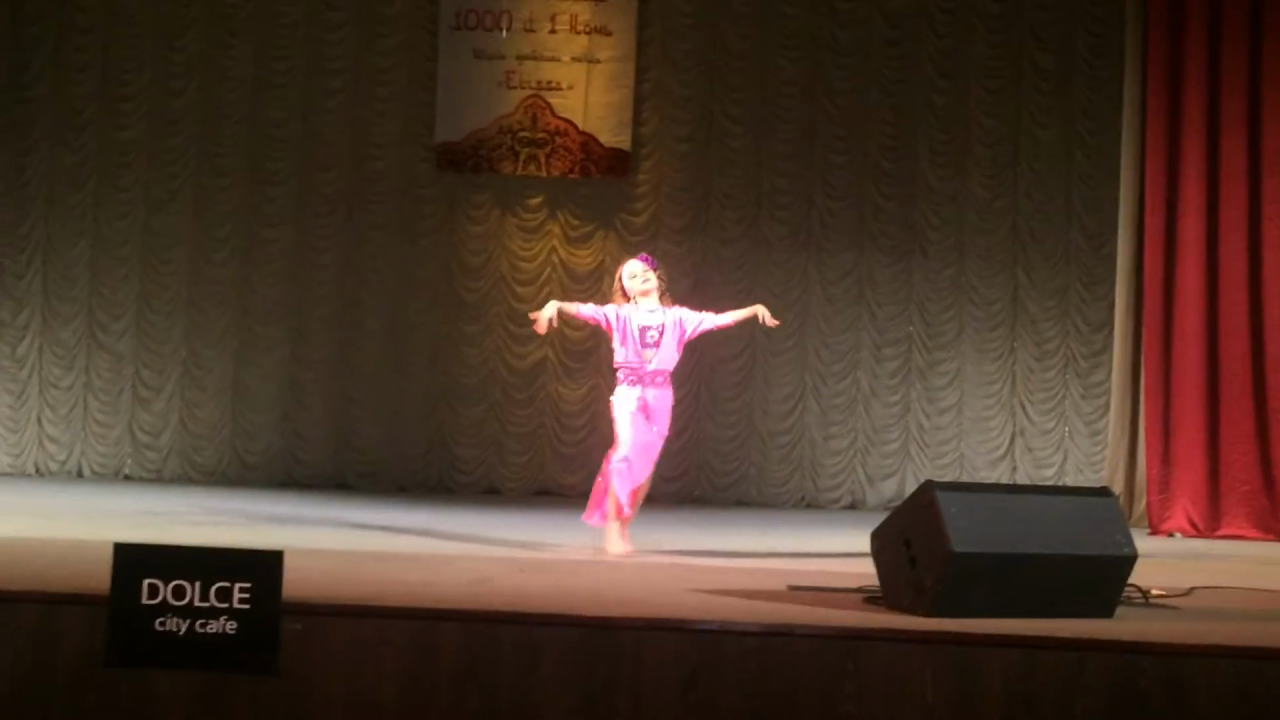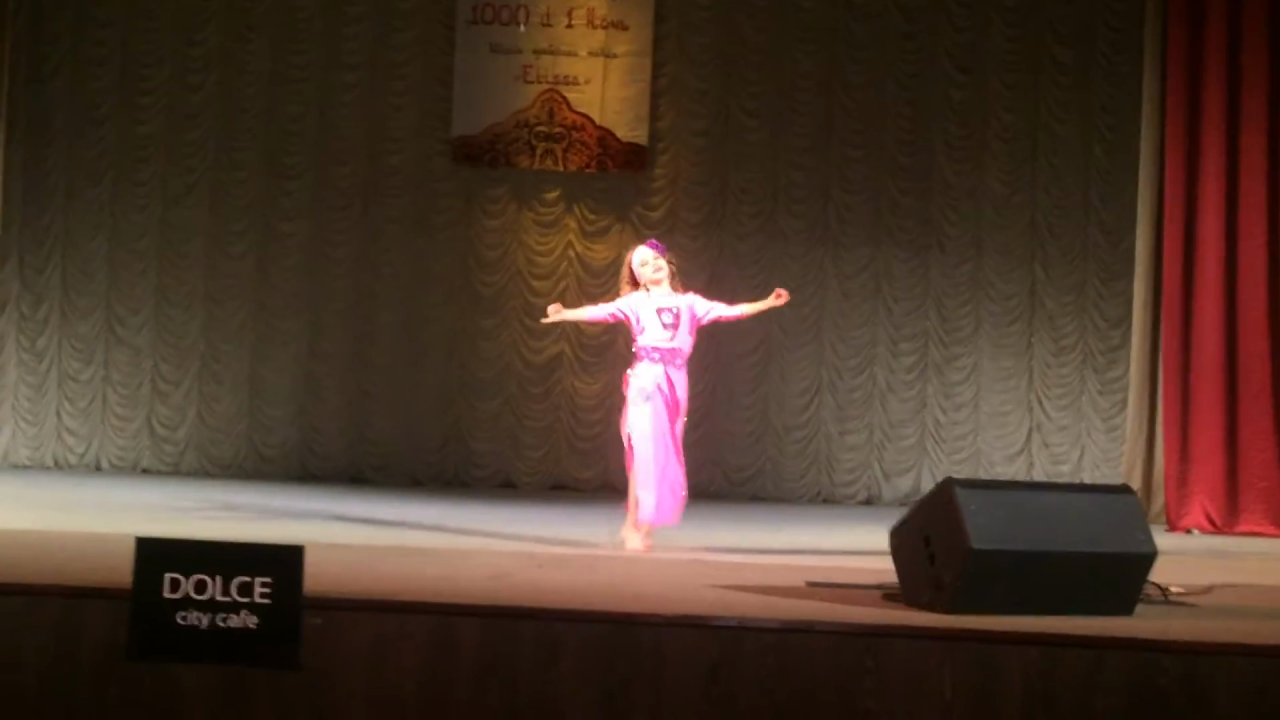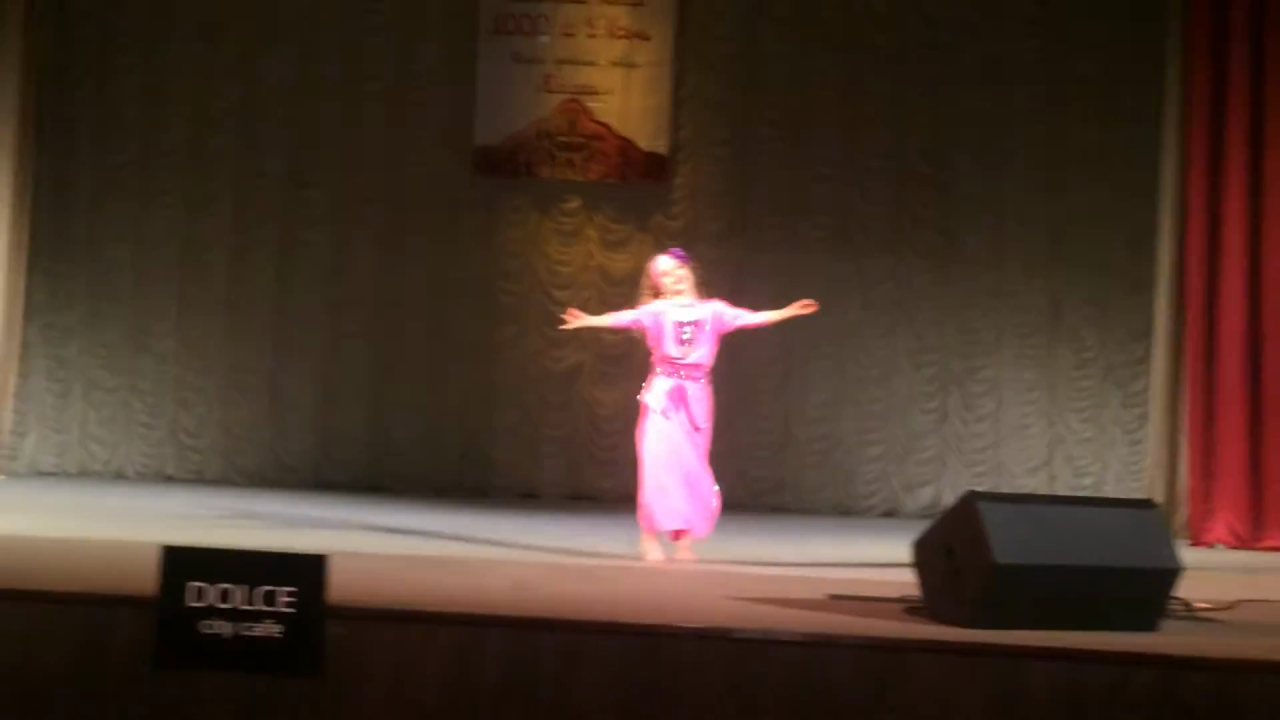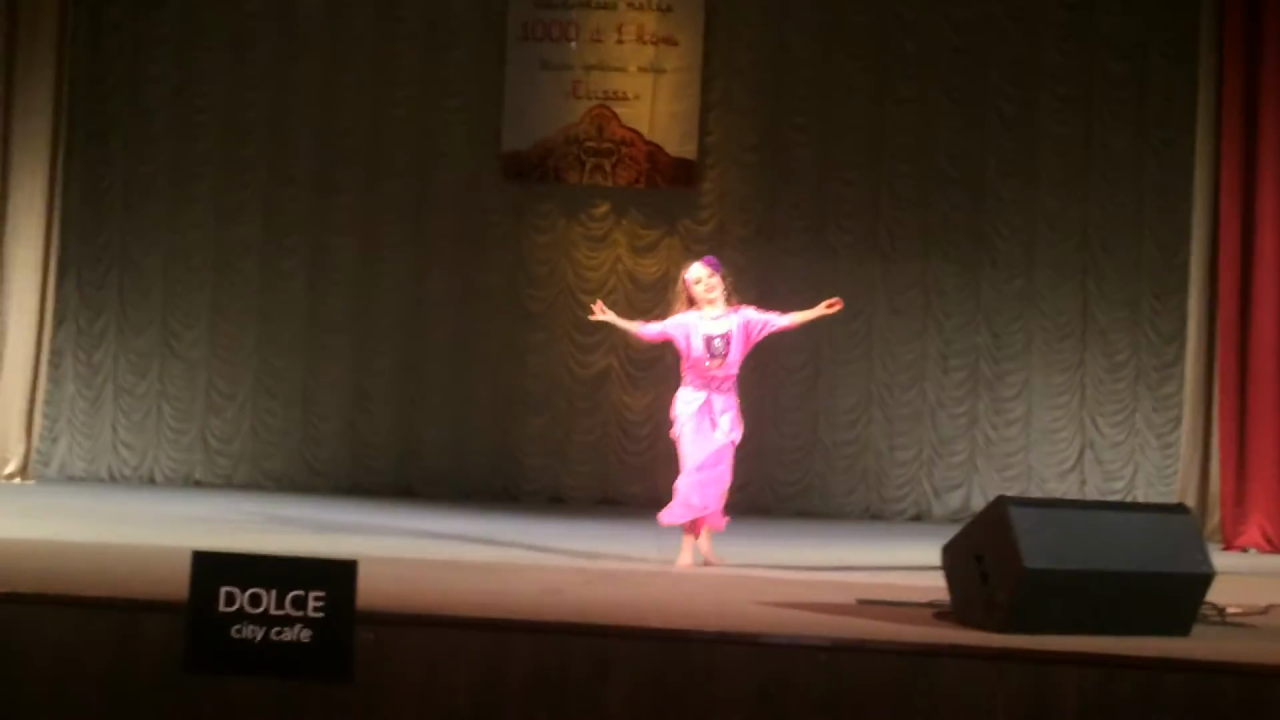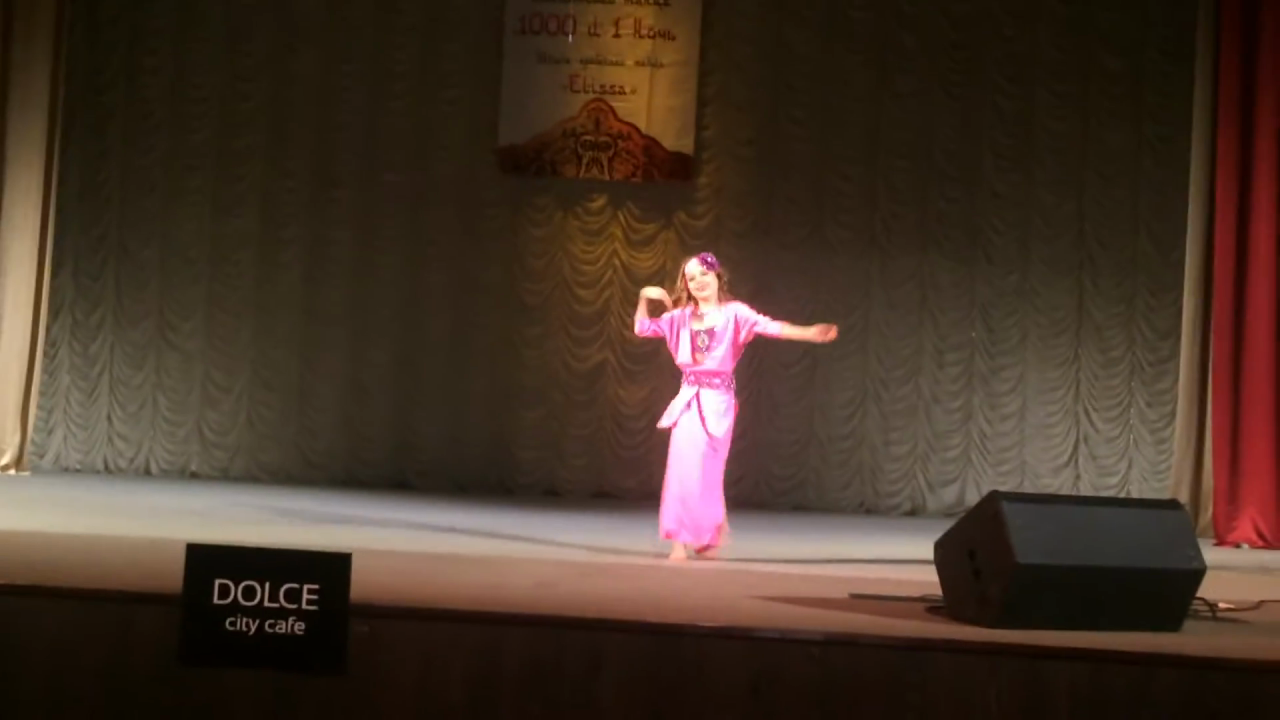
dt=0.2s
person 1, frame 1
left shoulder: (677, 316)
right shoulder: (620, 314)
left elbow: (718, 320)
right elbow: (585, 310)
left wrist: (754, 309)
right wrist: (553, 306)
left hip: (658, 396)
right hip: (628, 394)
left knee: (643, 467)
right knee: (627, 455)
left ankle: (623, 529)
right ankle: (612, 526)
person 1, frame 2
left shoulder: (689, 302)
right shoulder: (635, 301)
left elbow: (727, 312)
right elbow: (601, 311)
left wrist: (766, 303)
right wrist: (564, 313)
left hip: (675, 381)
right hip: (646, 379)
left knee: (668, 458)
right knee: (646, 453)
right ankle: (632, 527)
person 1, frame 3
left shoulder: (712, 310)
right shoulder: (656, 311)
left elbow: (752, 318)
right elbow: (624, 318)
left wrist: (792, 311)
right wrist: (587, 320)
left hip: (697, 393)
right hip: (663, 392)
left knee: (691, 466)
right knee: (658, 463)
left ankle: (684, 538)
right ankle: (650, 537)
person 1, frame 4
left shoulder: (743, 317)
right shoulder: (687, 321)
left elbow: (781, 321)
right elbow: (651, 331)
left wrist: (817, 312)
right wrist: (615, 319)
left hip: (724, 404)
right hip: (692, 401)
left knee: (718, 472)
right knee: (695, 468)
left ankle: (704, 537)
right ankle: (689, 544)
person 1, frame 5
left shoulder: (735, 312)
right shoulder: (680, 316)
left elbow: (768, 325)
right elbow: (644, 328)
left wrist: (810, 333)
right wrist: (644, 298)
left hip: (718, 401)
right hip: (688, 399)
left knee: (703, 470)
right knee: (682, 467)
left ankle: (709, 536)
right ankle: (681, 540)
